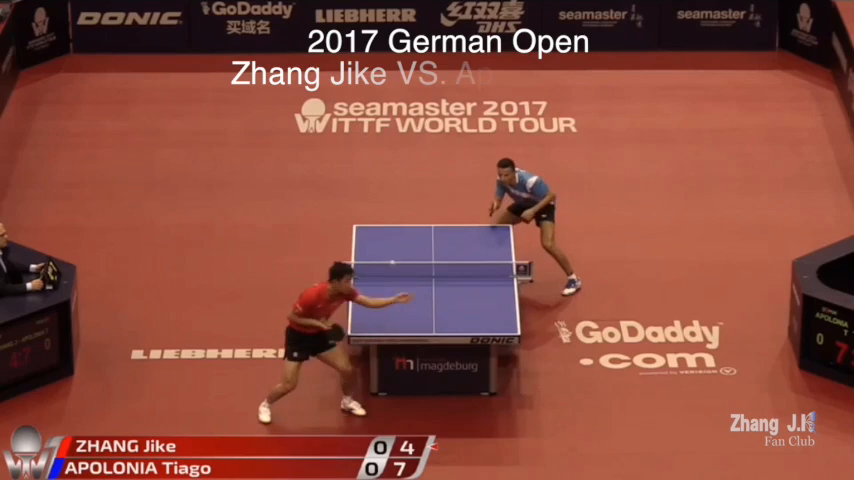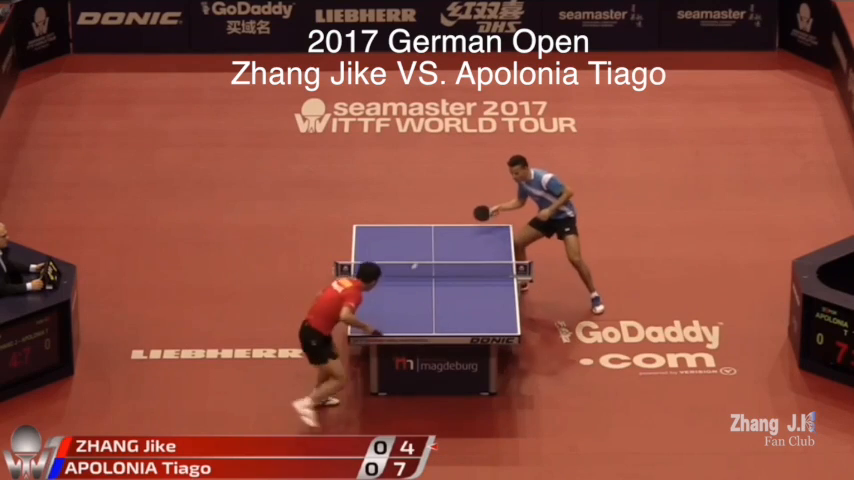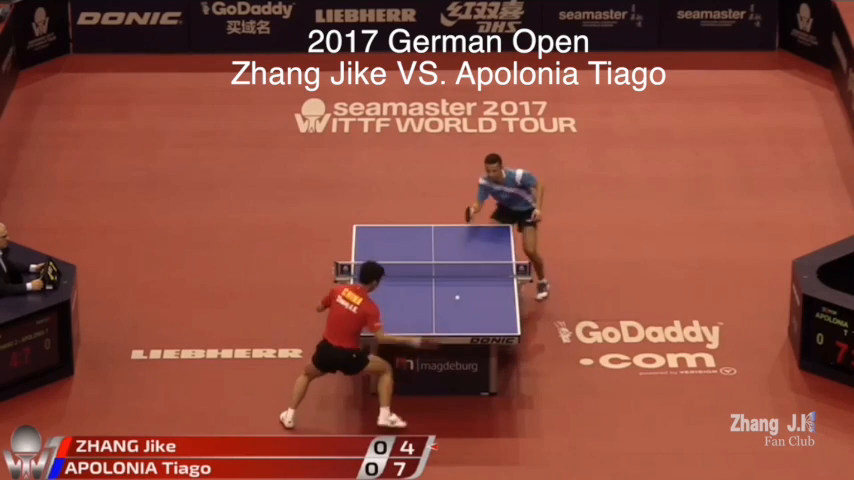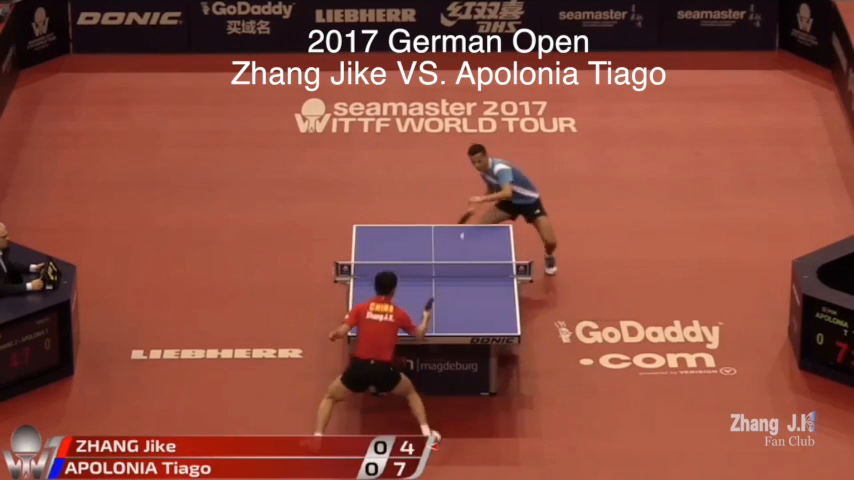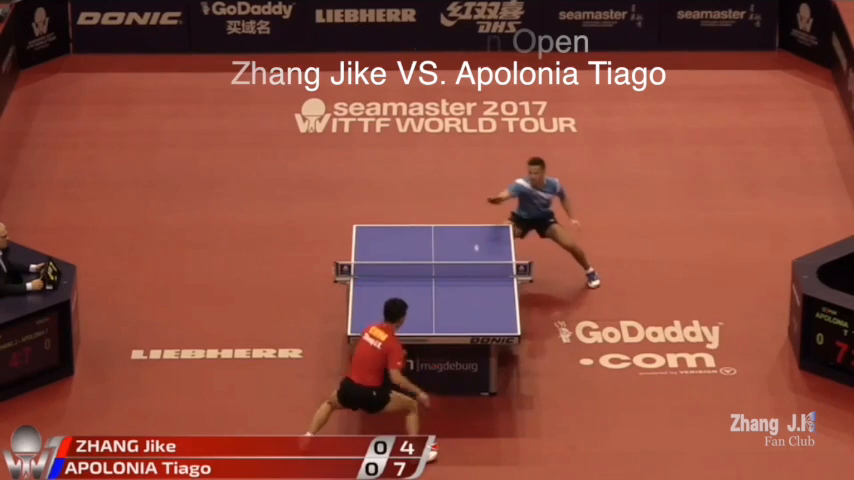
dt=0.7s
person 1, frame 1
left shoulder: (344, 292)
right shoulder: (312, 295)
left elbow: (370, 303)
right elbow: (291, 317)
left wrist: (396, 299)
right wrist: (316, 323)
left hip: (318, 335)
right hip: (297, 336)
left knee: (347, 369)
right knee: (289, 385)
left ankle: (347, 401)
right ankle: (265, 405)
person 1, frame 2
left shoulder: (340, 282)
right shoulder: (355, 293)
left elbow: (324, 302)
right elbow: (345, 316)
right wrist: (365, 326)
left hip: (306, 330)
right hip: (316, 337)
left knee: (330, 366)
right knee: (341, 379)
left ankle: (318, 397)
right ankle: (306, 404)
person 1, frame 3
left shoulder: (338, 290)
right shoulder: (369, 307)
left elbow: (319, 308)
right elbow: (381, 338)
right wrist: (409, 341)
left hip: (326, 350)
right hip: (348, 355)
left knee: (306, 376)
right knee: (386, 370)
left ankle: (290, 416)
right ankle: (385, 415)
person 1, frame 4
left shoulder: (361, 308)
right shoulder: (399, 314)
left elbow: (342, 332)
right elbow: (419, 334)
left wrist: (334, 334)
right wrist: (427, 318)
left hip: (359, 368)
right hip: (383, 370)
left knee: (329, 397)
right knee: (410, 392)
left ankle: (317, 436)
right ankle: (427, 432)
person 1, frame 5
left shoulder: (370, 329)
right shoulder: (394, 345)
right elbow: (396, 378)
right wrist: (419, 393)
left hip: (349, 387)
right hip: (371, 395)
left knee: (329, 403)
right knee: (412, 406)
left ankle: (308, 438)
person 2, frame 1
left shoulder: (530, 181)
right shoulder: (502, 180)
left elbow: (552, 195)
right elbow: (498, 199)
left wrist: (533, 210)
right wrist: (494, 205)
left hip: (544, 204)
right hip: (523, 204)
left knee: (547, 244)
left ankle: (574, 279)
person 2, frame 2
left shoulder: (545, 179)
right shoulder: (523, 182)
left elbow: (569, 192)
right elbow: (518, 202)
left wrist: (551, 210)
right wrist: (500, 207)
left hip: (565, 217)
right hip: (546, 217)
left knee: (575, 259)
right knee: (516, 243)
left ankle: (595, 296)
right ankle: (521, 281)
person 2, frame 3
left shoulder: (518, 176)
right shoulder: (484, 182)
left elbow: (538, 185)
right elbow: (479, 204)
left wrist: (538, 208)
right wrist: (473, 210)
left hip: (526, 210)
right hip: (505, 209)
left knee: (530, 250)
left ankle: (542, 283)
person 2, frame 4
left shoulder: (501, 169)
right shoulder: (484, 172)
left elbow: (508, 193)
left wrist: (481, 199)
right wrist: (474, 205)
left hip: (530, 201)
right hip: (509, 202)
left knee: (550, 241)
right knee: (481, 225)
left ankle: (549, 257)
person 2, frame 5
left shoulder: (554, 184)
right shoulder: (522, 185)
left elbow: (563, 199)
right elbow: (505, 194)
left wrist: (571, 218)
right wrist: (497, 198)
left hip: (544, 217)
right hip: (522, 218)
left knee: (570, 245)
left ankle: (590, 272)
